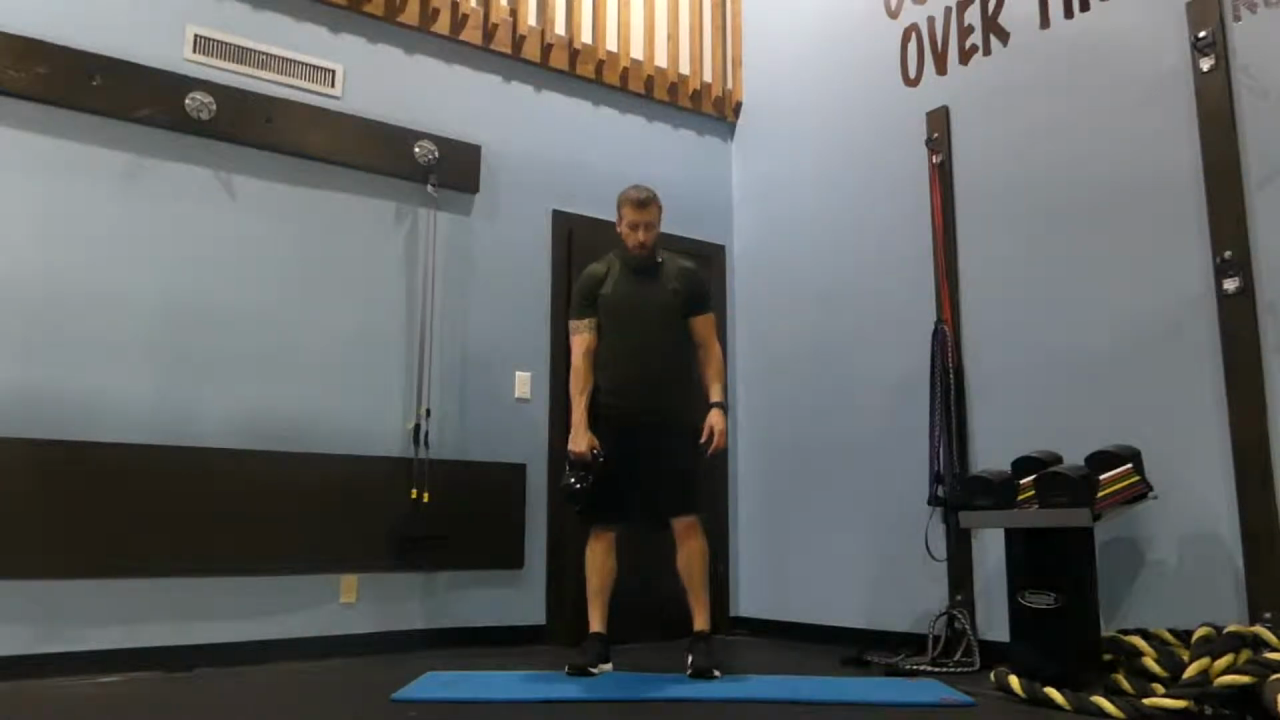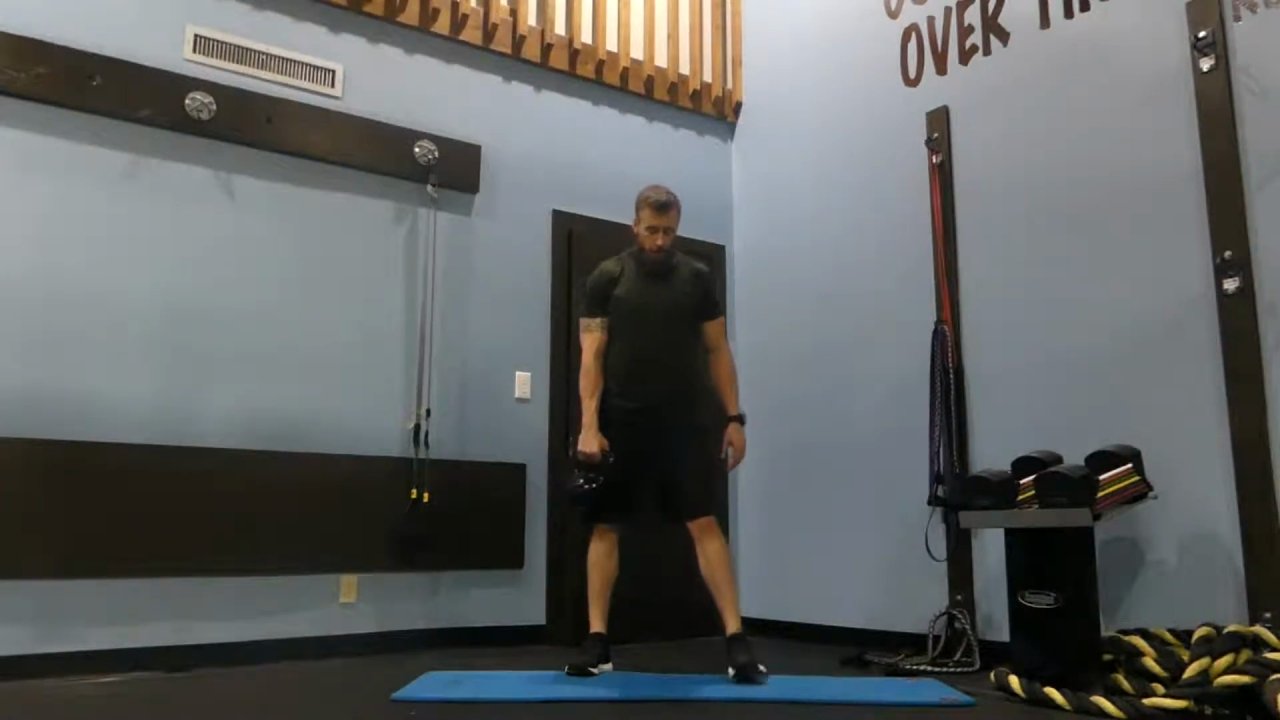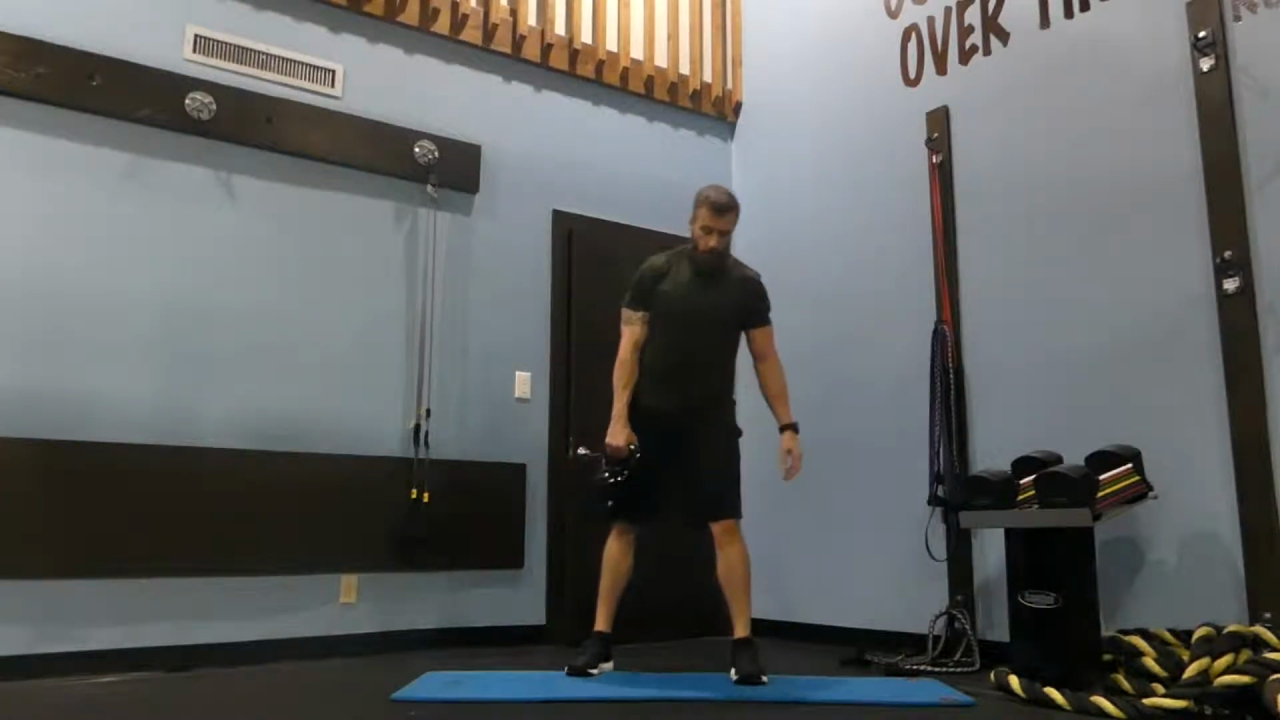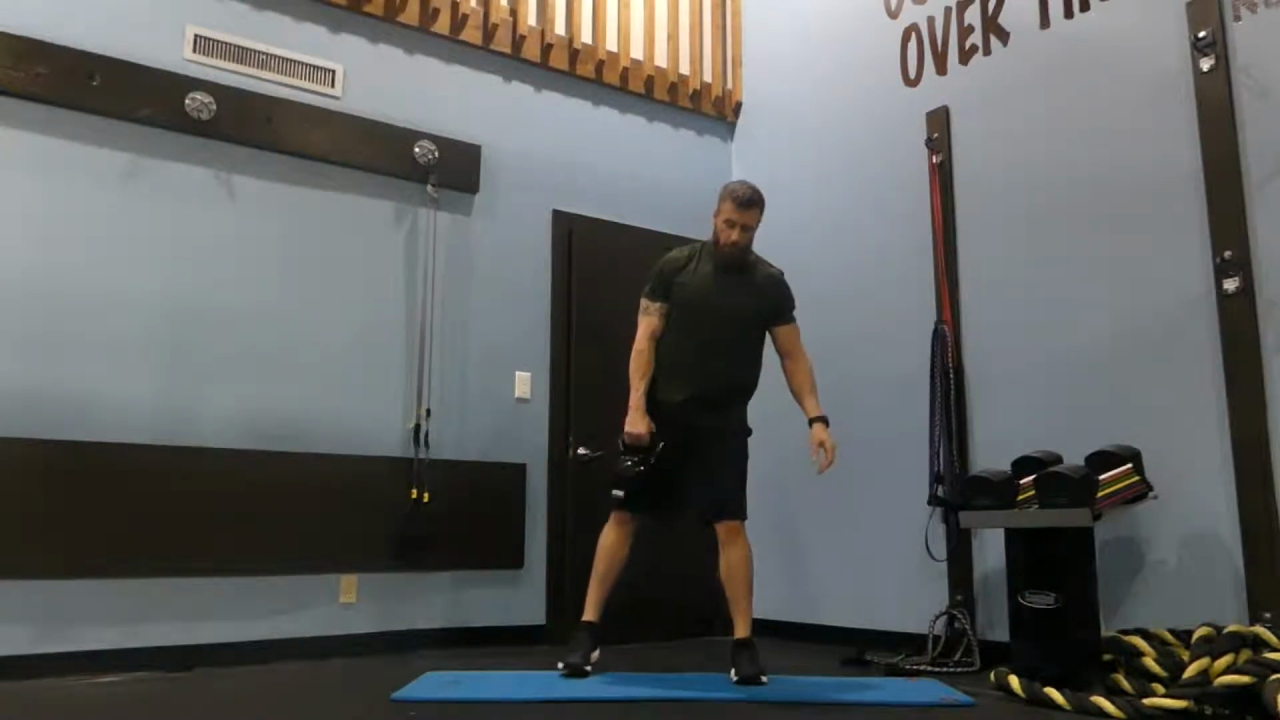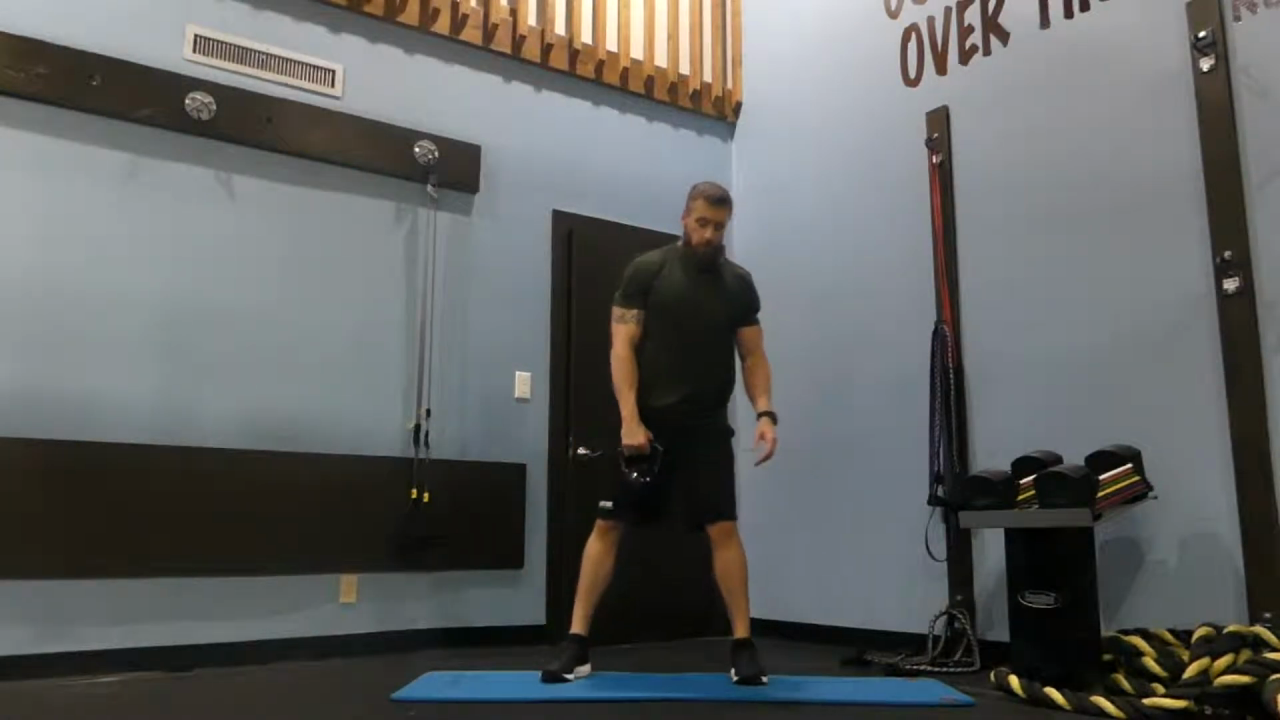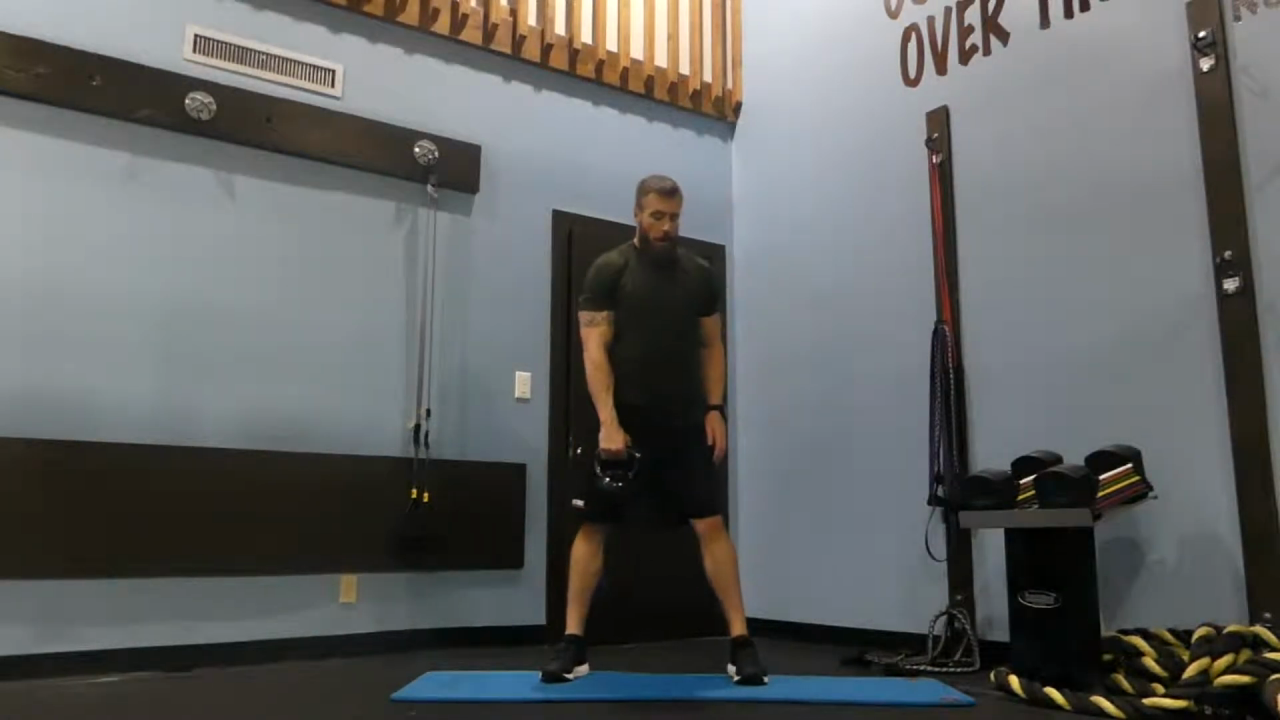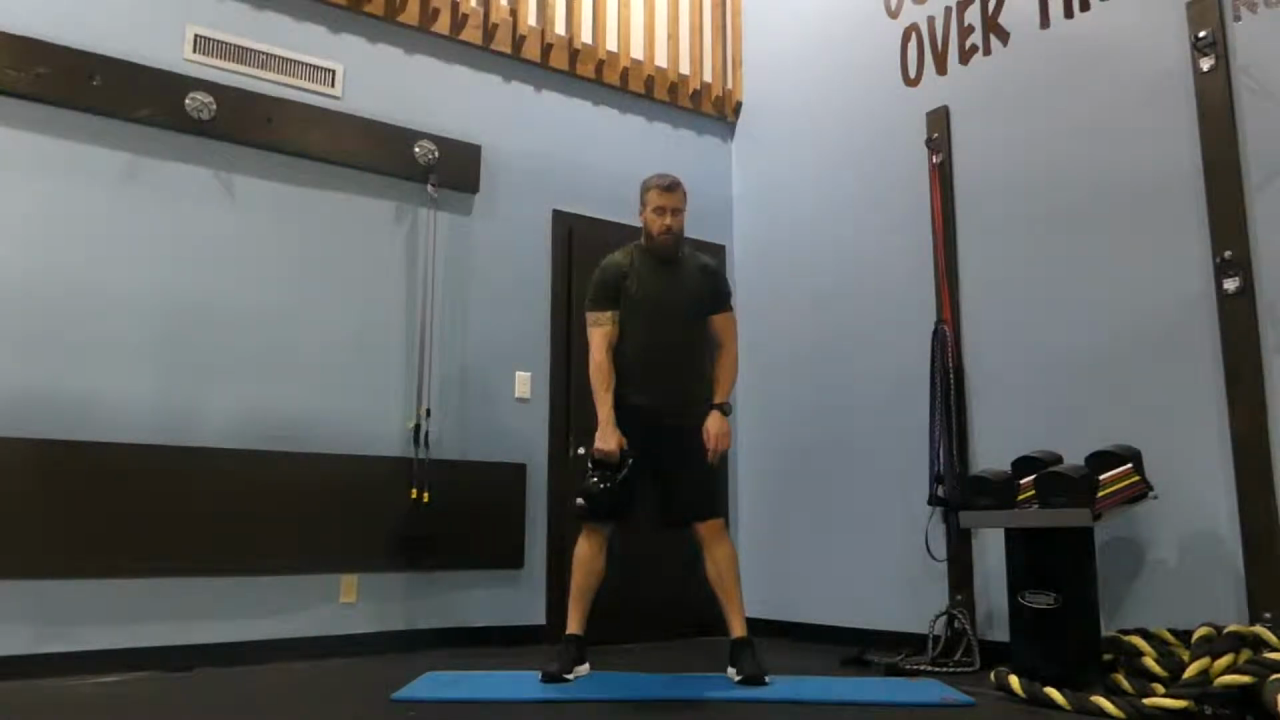
dt=0.3s
person 1, frame 1
left shoulder: (685, 276)
right shoulder: (595, 279)
left elbow: (707, 346)
right elbow: (582, 356)
left wrist: (716, 404)
right wrist: (579, 425)
left hip: (674, 421)
right hip: (612, 424)
left knee: (687, 523)
right knee: (602, 528)
left ankle: (701, 640)
right ankle: (597, 642)
person 1, frame 2
left shoulder: (697, 278)
right shoulder: (606, 278)
left elbow: (718, 351)
right elbow: (592, 357)
left wrist: (734, 418)
right wrist: (589, 426)
left hip: (684, 421)
right hip: (621, 422)
left knee: (703, 524)
right knee: (604, 527)
left ankle: (737, 641)
right ankle: (597, 641)
person 1, frame 3
left shoulder: (746, 285)
right shoulder: (655, 273)
left elbow: (766, 358)
right elbow: (629, 349)
left wrist: (787, 426)
right wrist: (618, 420)
left hip: (710, 424)
right hip: (648, 420)
left knee: (725, 528)
right knee: (622, 525)
left ankle: (743, 645)
right ankle: (599, 643)
person 1, frame 4
left shoulder: (770, 283)
right shoulder: (676, 265)
left elbow: (793, 355)
right elbow: (646, 339)
left wrist: (816, 418)
right wrist: (636, 408)
left hip: (722, 422)
right hip: (661, 414)
left knee: (730, 528)
right knee: (623, 515)
left ankle: (742, 645)
right ankle: (587, 631)
person 1, frame 5
left shoulder: (738, 282)
right shoulder: (647, 271)
left elbow: (753, 355)
right elbow: (623, 347)
left wrist: (765, 413)
right wrist: (631, 419)
left hip: (707, 425)
right hip: (646, 421)
left knee: (723, 529)
right knee: (608, 525)
left ankle: (743, 645)
right ankle: (576, 643)
person 1, frame 6
left shoulder: (699, 273)
right shoulder: (609, 270)
left elbow: (711, 345)
right elbow: (594, 350)
left wrist: (715, 409)
right wrist: (609, 423)
left hip: (683, 422)
right hip: (623, 421)
left knee: (711, 525)
right knee: (592, 526)
left ankle: (740, 643)
right ankle: (573, 644)
person 1, frame 7
left shoulder: (707, 272)
right shoulder: (614, 270)
left elbow: (725, 345)
right elbow: (600, 350)
left wrist: (721, 408)
right wrist: (606, 423)
left hip: (688, 422)
right hip: (625, 421)
left knee: (711, 527)
right knee: (595, 526)
left ankle: (740, 644)
right ankle: (573, 644)
